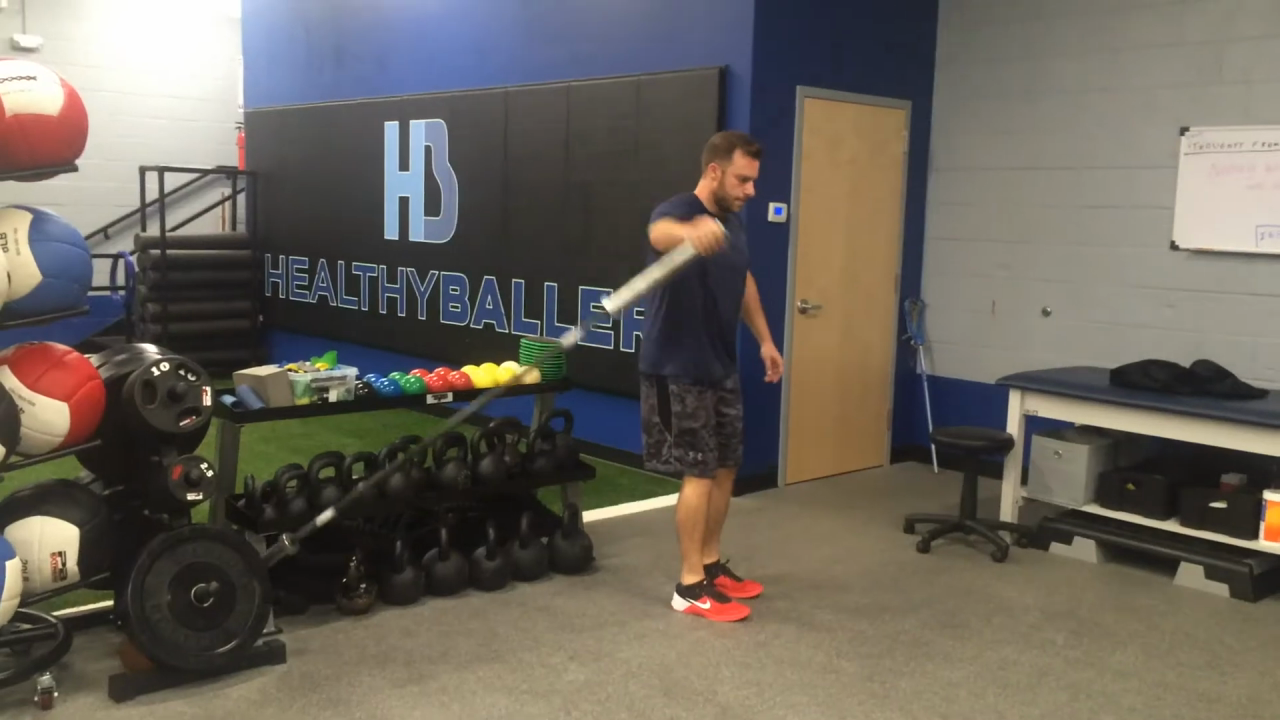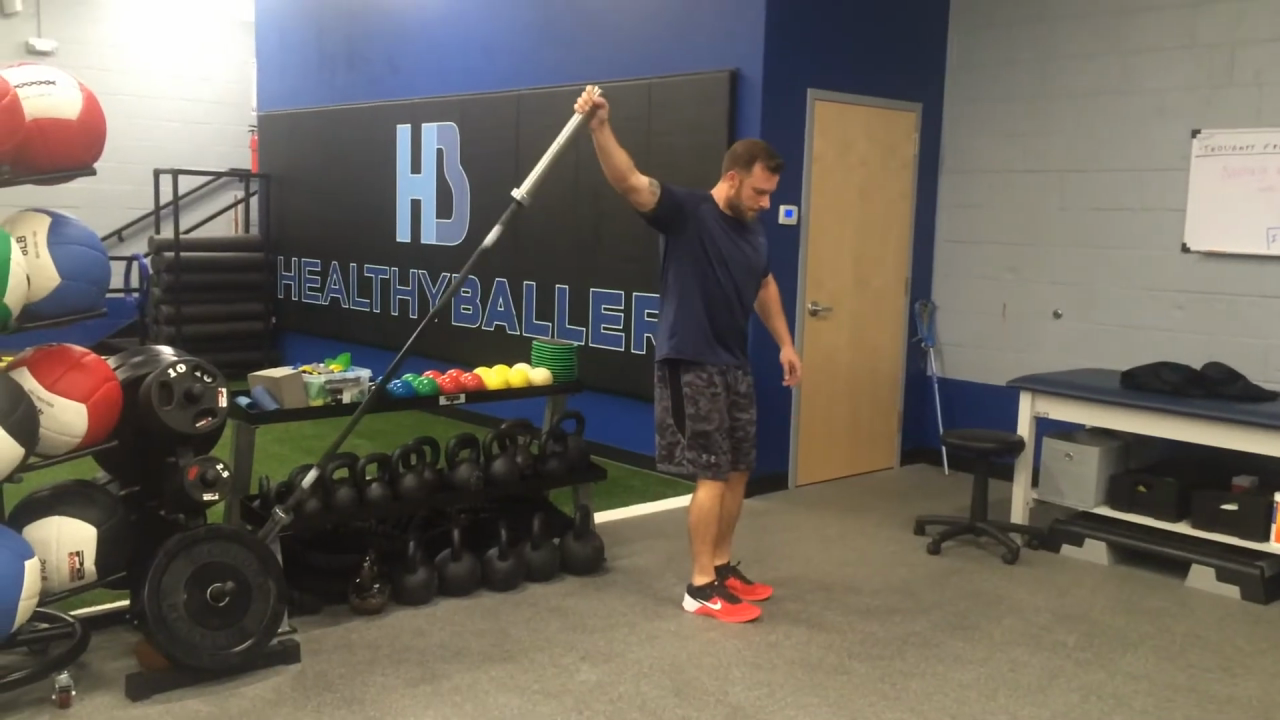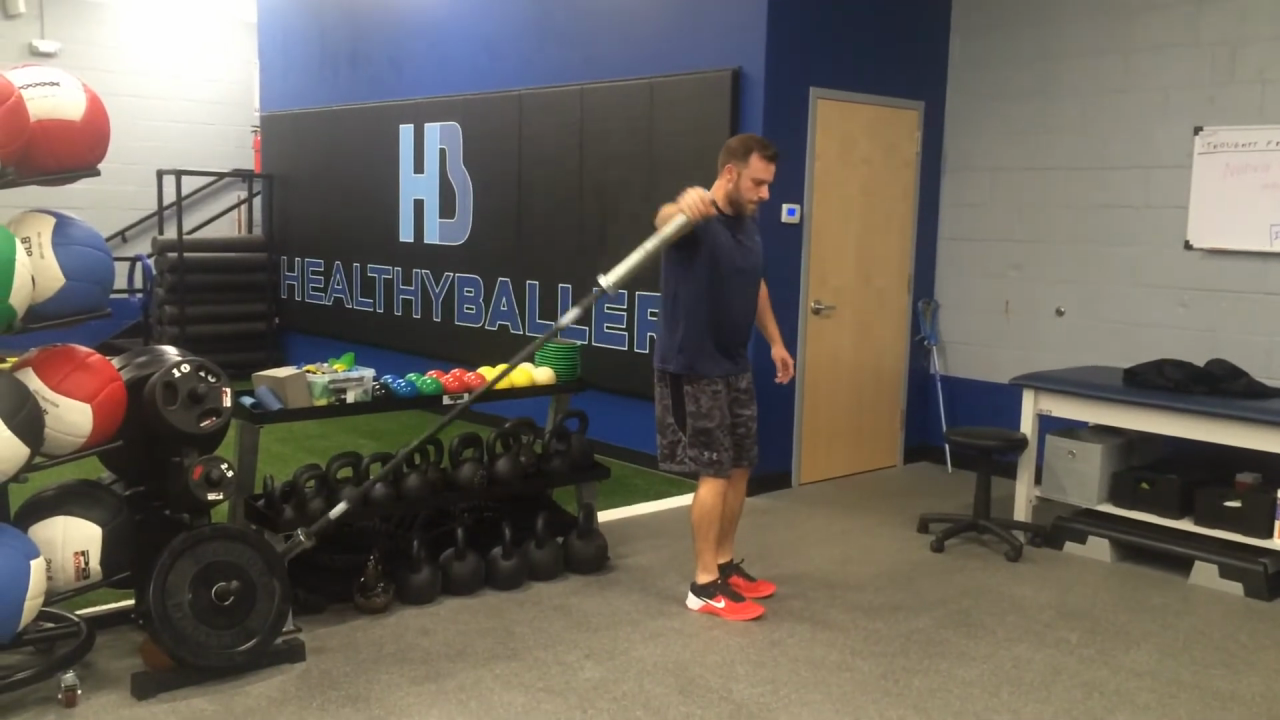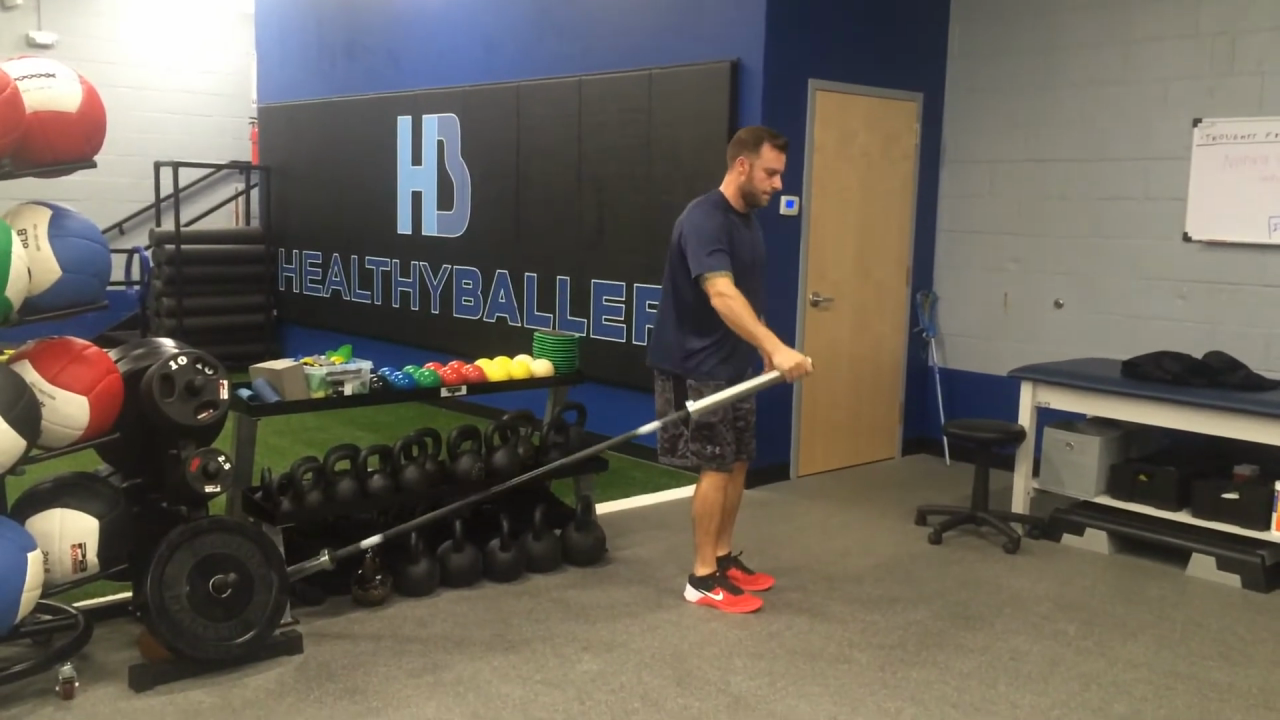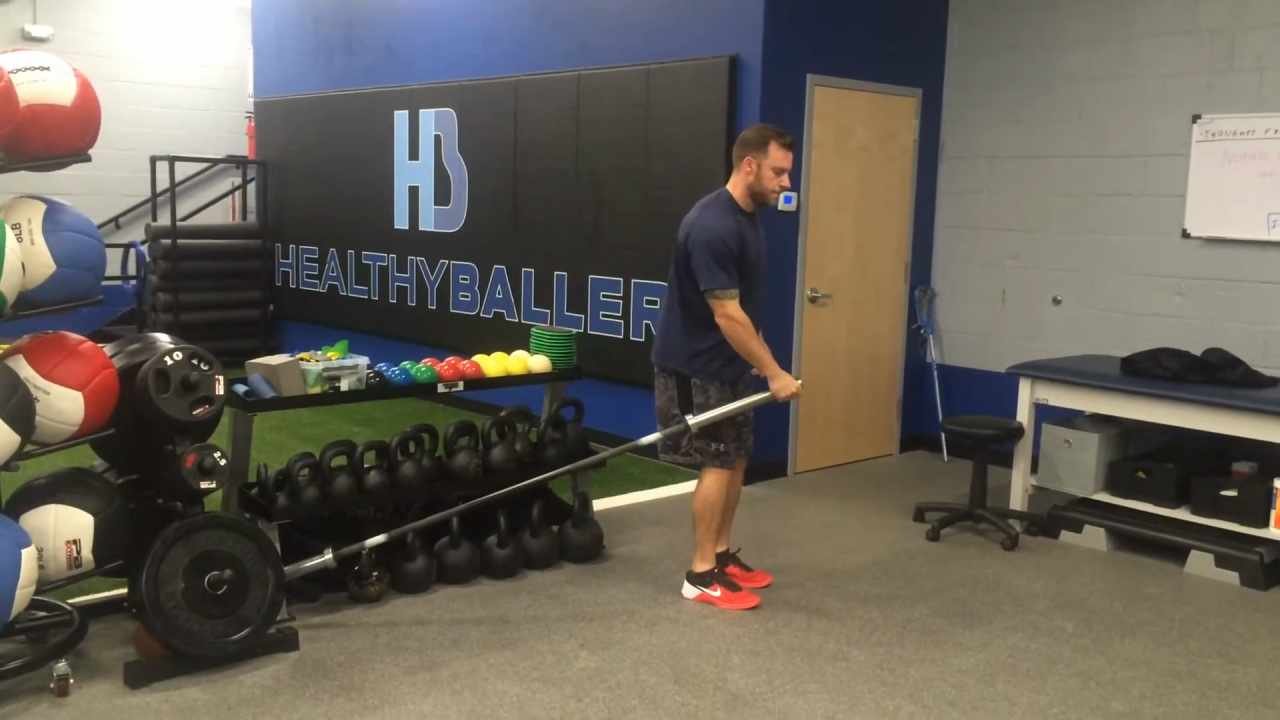
dt=0.7s
person 1, frame 1
left shoulder: (732, 223)
right shoulder: (684, 213)
right elbow: (660, 233)
left wrist: (765, 340)
right wrist: (691, 234)
left hip: (720, 366)
right hip: (679, 369)
left knee: (725, 468)
right knee: (699, 472)
left ankle: (712, 565)
right ankle: (690, 586)
person 1, frame 2
left shoulder: (752, 231)
right shoulder: (686, 211)
left elbow: (764, 288)
right elbow: (628, 182)
left wrist: (786, 345)
right wrist: (599, 127)
left hip: (734, 367)
right hip: (691, 366)
left knee: (737, 472)
right knee: (712, 475)
left ankle: (722, 567)
right ankle: (701, 587)
person 1, frame 3
left shoulder: (746, 226)
right shoulder: (702, 217)
right elbow: (666, 222)
left wrist: (775, 341)
right wrist: (683, 209)
left hip: (734, 367)
right hip: (693, 369)
left knee: (739, 468)
right knee: (714, 472)
left ankle: (725, 564)
right ankle: (705, 585)
person 1, frame 4
left shoulder: (747, 218)
right shoulder: (704, 218)
right elbow: (721, 294)
left wrist: (763, 350)
right wrist: (774, 347)
left hip: (733, 364)
right hip: (697, 366)
left knee: (737, 463)
right knee: (716, 466)
left ankle: (723, 558)
right ankle: (703, 577)
person 1, frame 5
left shoulder: (746, 216)
right shoulder: (714, 225)
right elbow: (727, 315)
left wrist: (758, 358)
right wrist: (774, 373)
left hip: (725, 362)
right hip: (695, 364)
left knee: (735, 460)
right knee: (718, 463)
left ankle: (722, 555)
right ankle: (701, 574)
